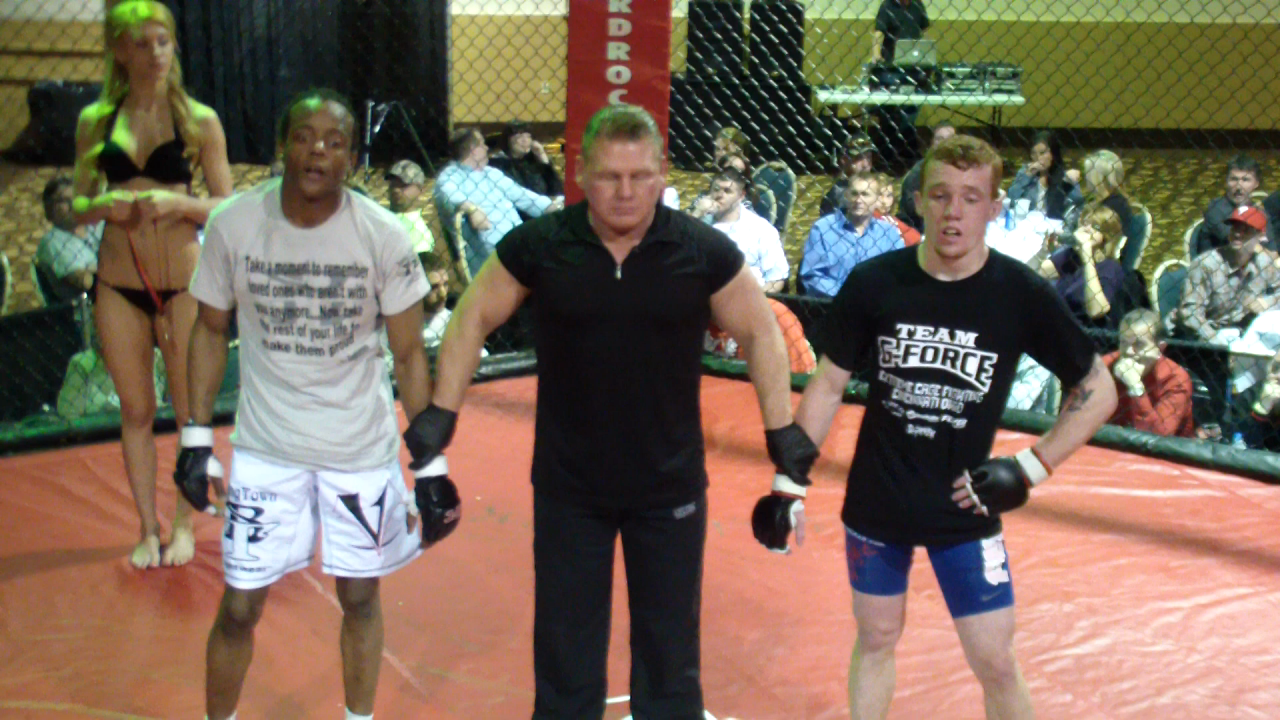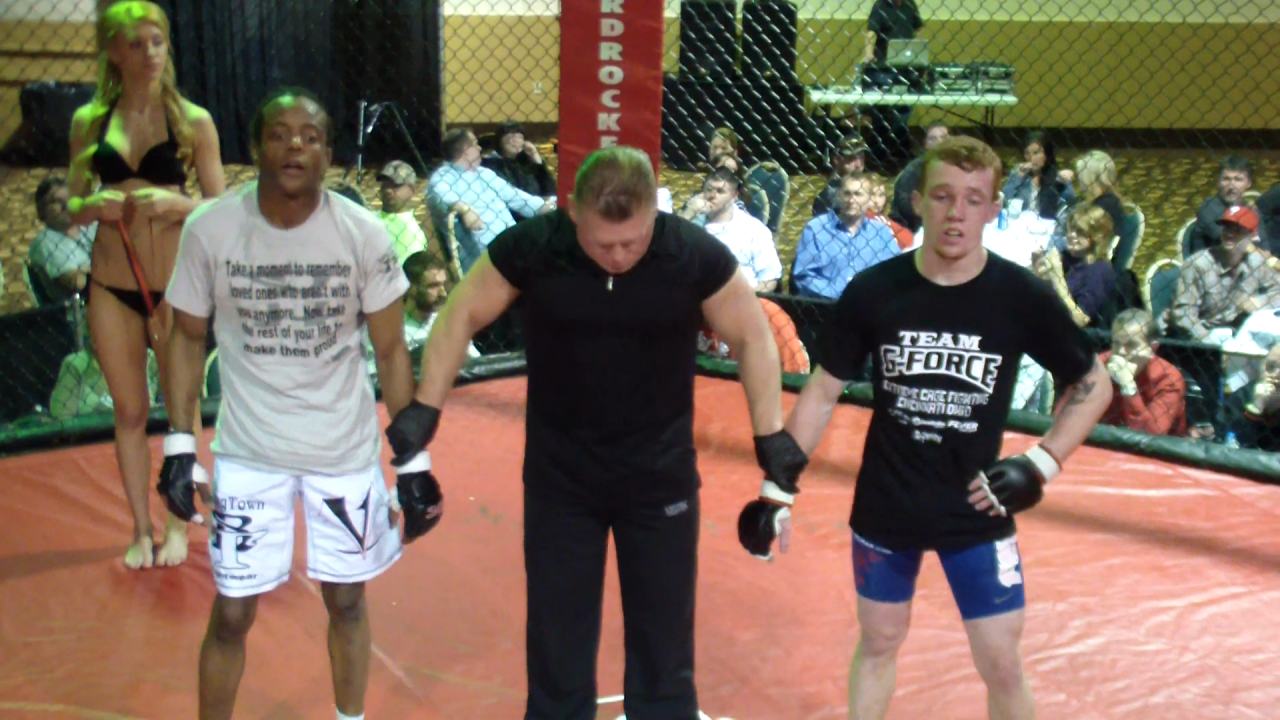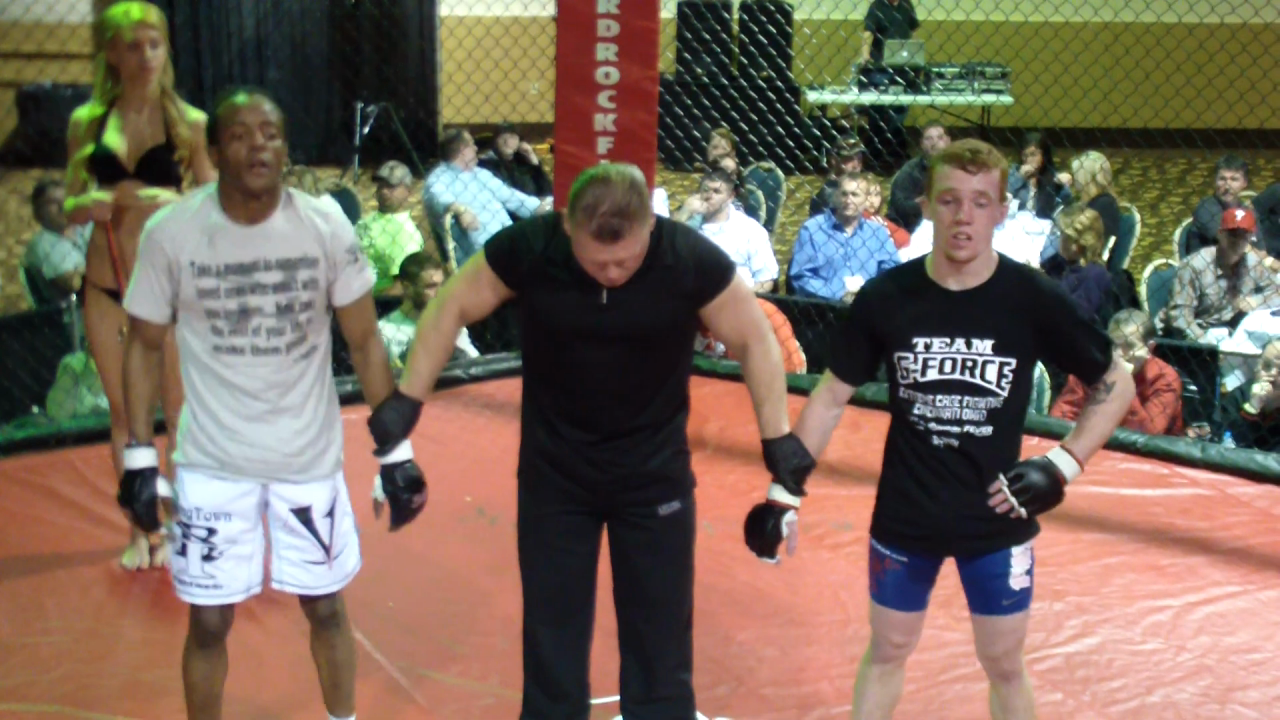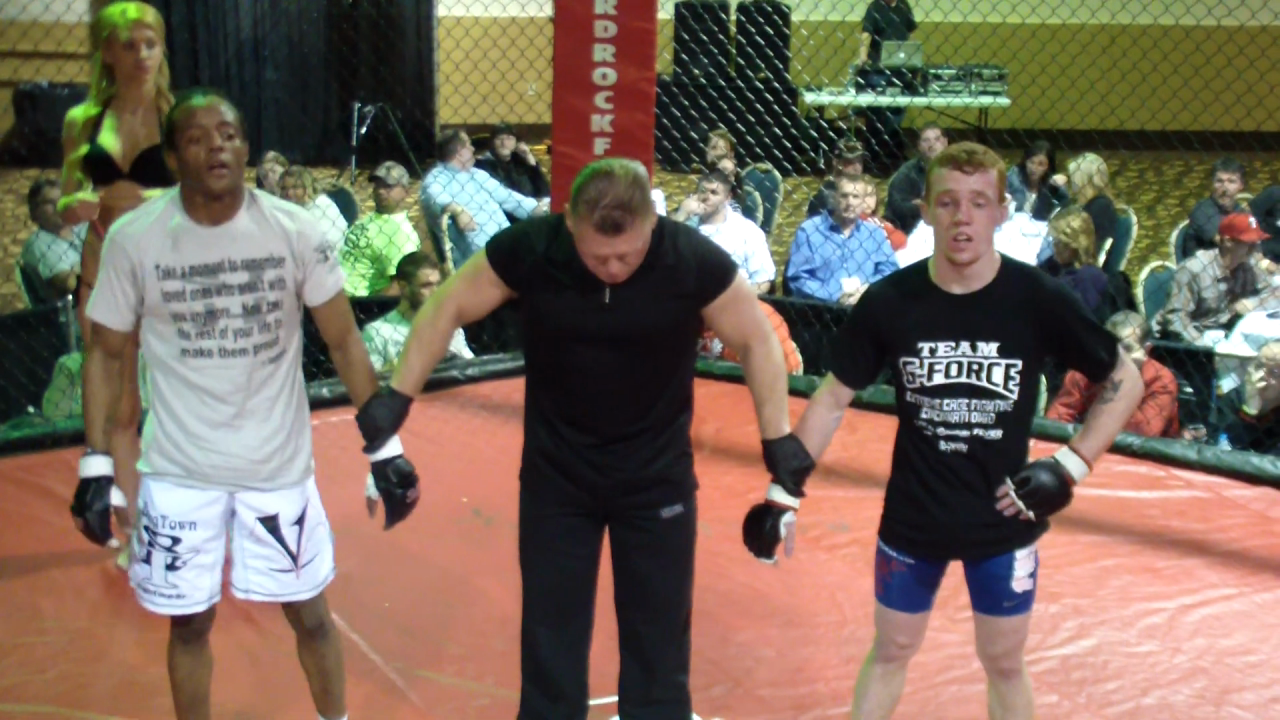
dt=0.3s
person 1, frame 1
left shoulder: (384, 236)
right shoulder: (232, 223)
left elbow: (410, 354)
right elbow: (210, 330)
right wrist: (196, 438)
left hip: (360, 447)
right hip: (265, 446)
left knee: (359, 596)
right knee: (239, 607)
person 1, frame 2
left shoulder: (363, 234)
right shoulder: (209, 228)
left elbow: (392, 350)
right elbow: (188, 337)
left wrist: (412, 459)
right wrist: (178, 445)
left hip: (344, 450)
right hip: (248, 452)
left knee: (345, 598)
right knee: (231, 613)
person 1, frame 3
left shoulder: (328, 229)
right shoulder: (169, 234)
left elbow: (364, 342)
right elbow: (144, 347)
left wrist: (395, 450)
right wrist: (139, 458)
left hip: (309, 457)
right hip: (211, 463)
left knee: (325, 606)
right knee: (209, 622)
person 1, frame 4
left shoulder: (294, 229)
right shoulder: (132, 238)
left elbow: (344, 341)
right elbow: (107, 353)
left wrist: (384, 446)
right wrist: (96, 466)
left hip: (279, 463)
right hip: (179, 469)
left knee: (309, 613)
right knee: (189, 621)
person 2, frame 1
left shoulder: (1023, 294)
right shoulder: (872, 282)
left elbow: (1098, 389)
right elbow: (828, 385)
left wrist: (1031, 467)
right wrist: (790, 482)
left hip: (966, 508)
right hip: (875, 502)
left knee: (995, 663)
right knee: (875, 640)
person 2, frame 2
left shoulder: (1021, 295)
right shoulder: (872, 291)
left elbow: (1095, 384)
right elbow: (823, 392)
left wrist: (1039, 464)
right wrist: (778, 489)
left hip: (977, 513)
right hip: (885, 509)
left knee: (1002, 665)
right knee: (878, 644)
person 2, frame 3
left shoulder: (1034, 298)
right shoulder: (884, 297)
left elbow: (1116, 384)
right elbow: (831, 396)
left wrist: (1061, 465)
right wrist: (786, 491)
left hip: (997, 518)
right hip: (903, 514)
left knee: (1003, 663)
right knee: (888, 651)
person 2, frame 4
left shoulder: (1038, 298)
right shoulder: (887, 301)
left elbow: (1125, 381)
right elbow: (832, 399)
left wrist: (1069, 466)
right wrist: (784, 492)
left hip: (1003, 521)
right hip: (911, 517)
left knee: (1003, 662)
right knee: (891, 651)
person 3, frame 1
left shoulder: (704, 250)
right shoulder: (537, 245)
left elbow: (760, 334)
right elbow: (471, 320)
left wrist: (781, 430)
right wrist: (442, 414)
left hip: (670, 481)
right hip: (569, 484)
left knee: (670, 643)
right knee: (566, 642)
person 3, frame 2
left shoulder: (696, 254)
right shoulder: (530, 247)
left elbow: (753, 339)
right elbow: (459, 318)
left wrist: (772, 436)
right wrist: (425, 410)
left hip: (661, 479)
right hip: (559, 479)
left knee: (663, 638)
right knee: (557, 640)
person 3, frame 3
left shoulder: (692, 258)
right shoulder: (526, 248)
left elbow: (755, 341)
right elbow: (449, 311)
left wrist: (778, 439)
right wrist: (405, 402)
left hip: (656, 475)
right hip: (553, 476)
left knee: (660, 637)
right knee: (552, 637)
person 3, frame 4
left shoulder: (694, 259)
right shoulder: (527, 248)
left elbow: (756, 342)
right elbow: (445, 310)
left wrist: (779, 440)
right wrist: (395, 398)
left hip: (658, 479)
right hip: (555, 477)
left knee: (659, 638)
right knee: (550, 639)
person 4, frame 1
left shoulder: (199, 119)
right shoulder: (95, 120)
left elbow: (227, 207)
right elbow: (78, 205)
left wrist: (178, 202)
right wrist: (103, 205)
left hip: (183, 282)
right hip: (117, 284)
left knee: (189, 409)
right knee: (135, 411)
left ankle: (184, 524)
right ankle: (148, 529)
person 4, frame 2
left shoulder: (193, 120)
right shoulder: (88, 120)
right elbow: (72, 205)
left wrist: (174, 202)
right wrist: (94, 205)
left hip: (176, 282)
right hip: (110, 285)
left knee: (181, 410)
right knee: (129, 412)
left ankle: (177, 525)
right ankle: (141, 530)
person 4, frame 3
left shoulder: (189, 121)
right shoulder: (85, 121)
right elbow: (69, 205)
left wrist: (171, 202)
right wrist: (86, 206)
right hip: (106, 284)
left knee: (178, 410)
right knee: (124, 413)
right ankle: (139, 532)
person 4, frame 4
right shoulder: (80, 120)
right elbow: (63, 207)
left wrist: (165, 202)
right wrist: (76, 204)
right hip: (100, 282)
right knee: (117, 412)
right ankle: (130, 528)
